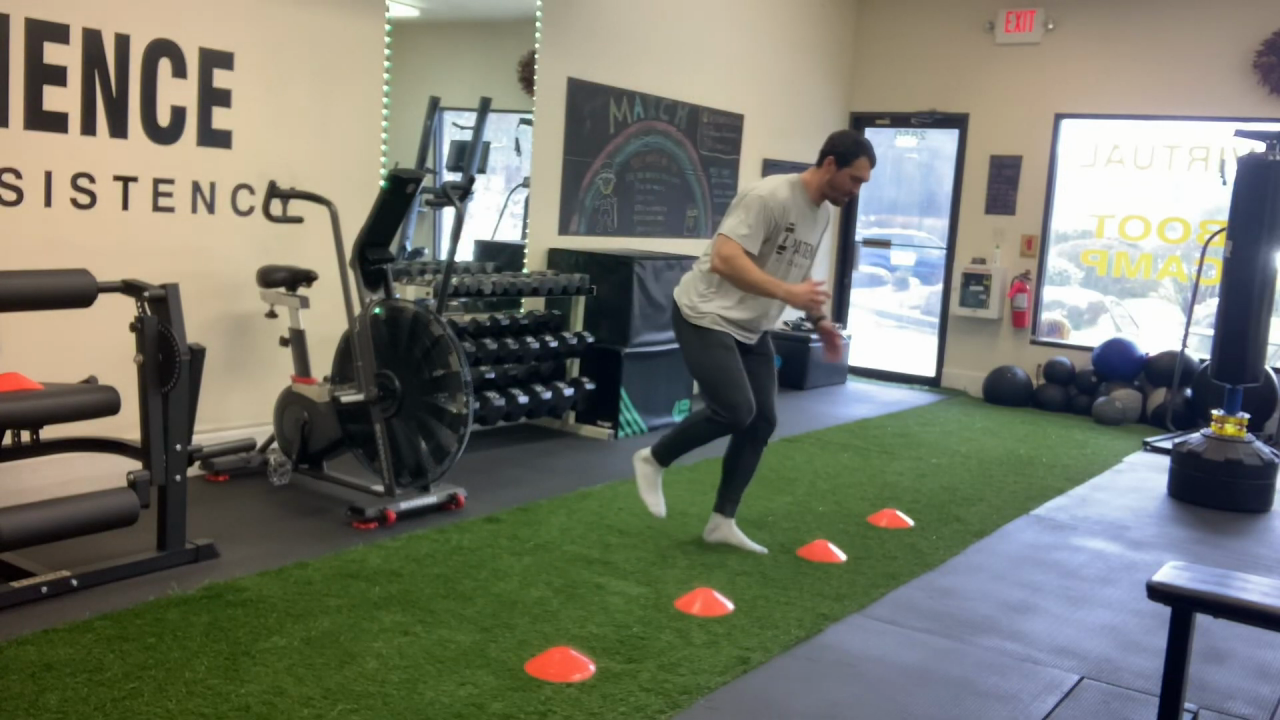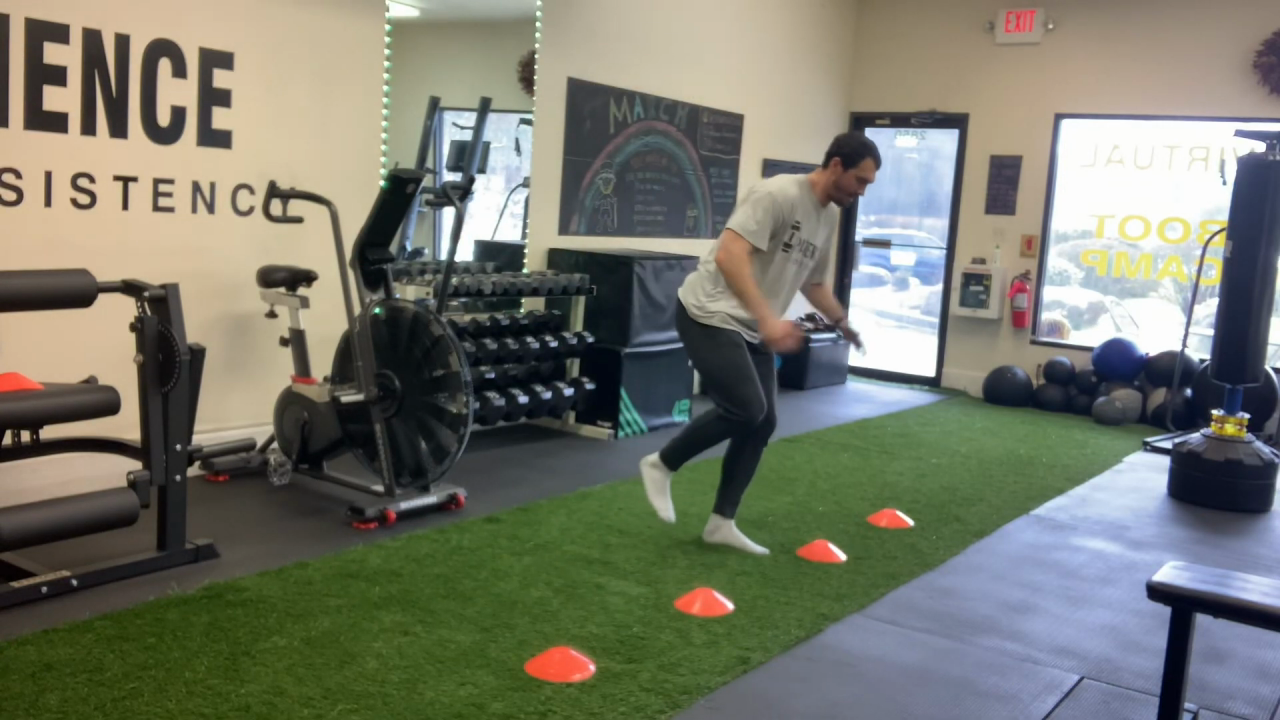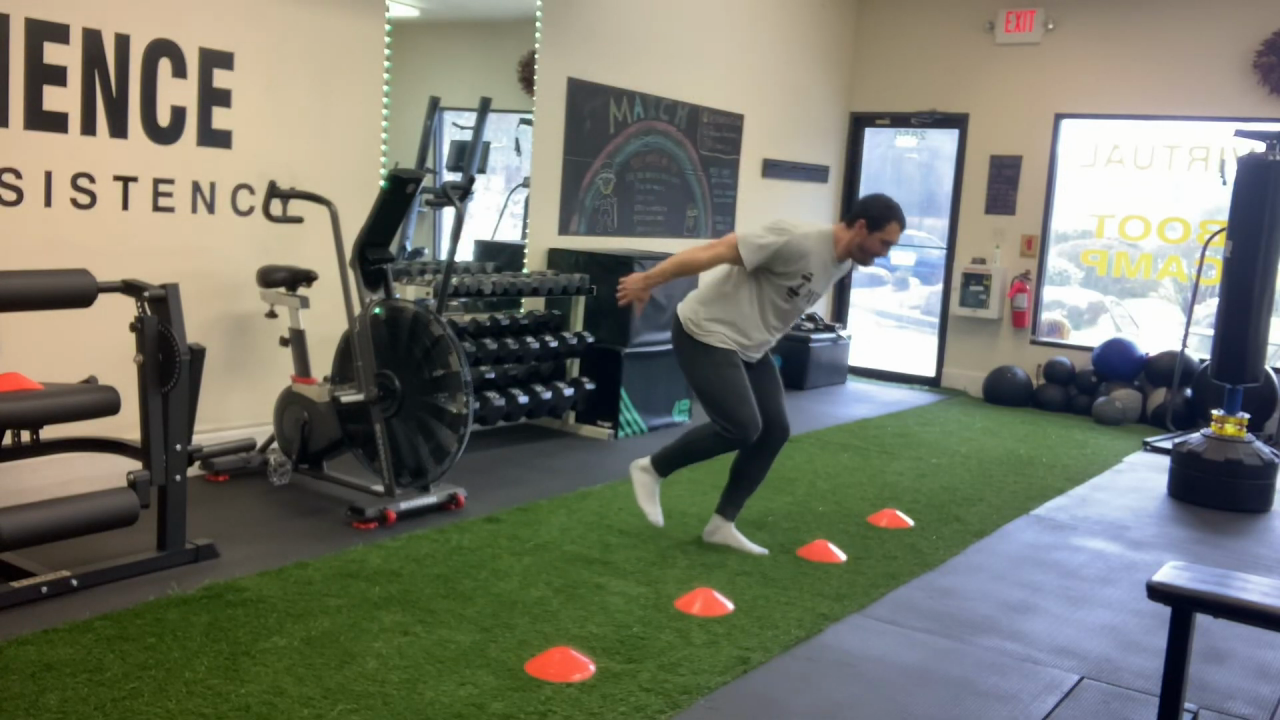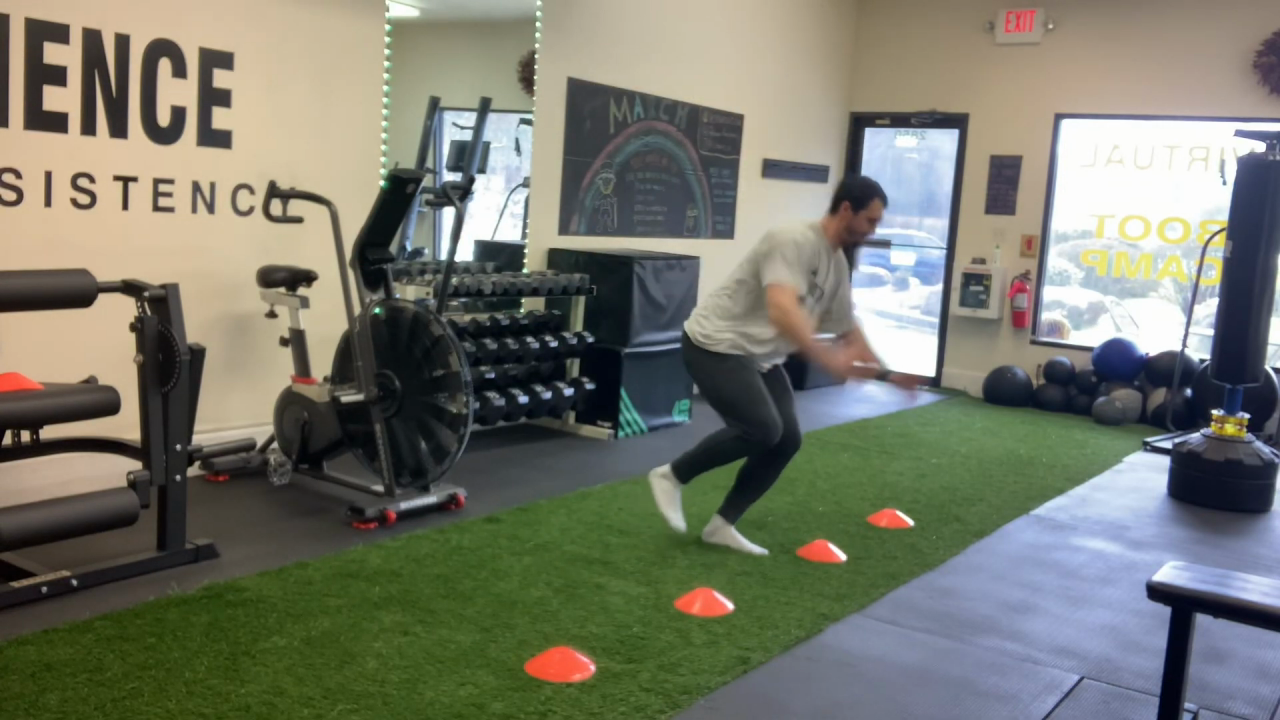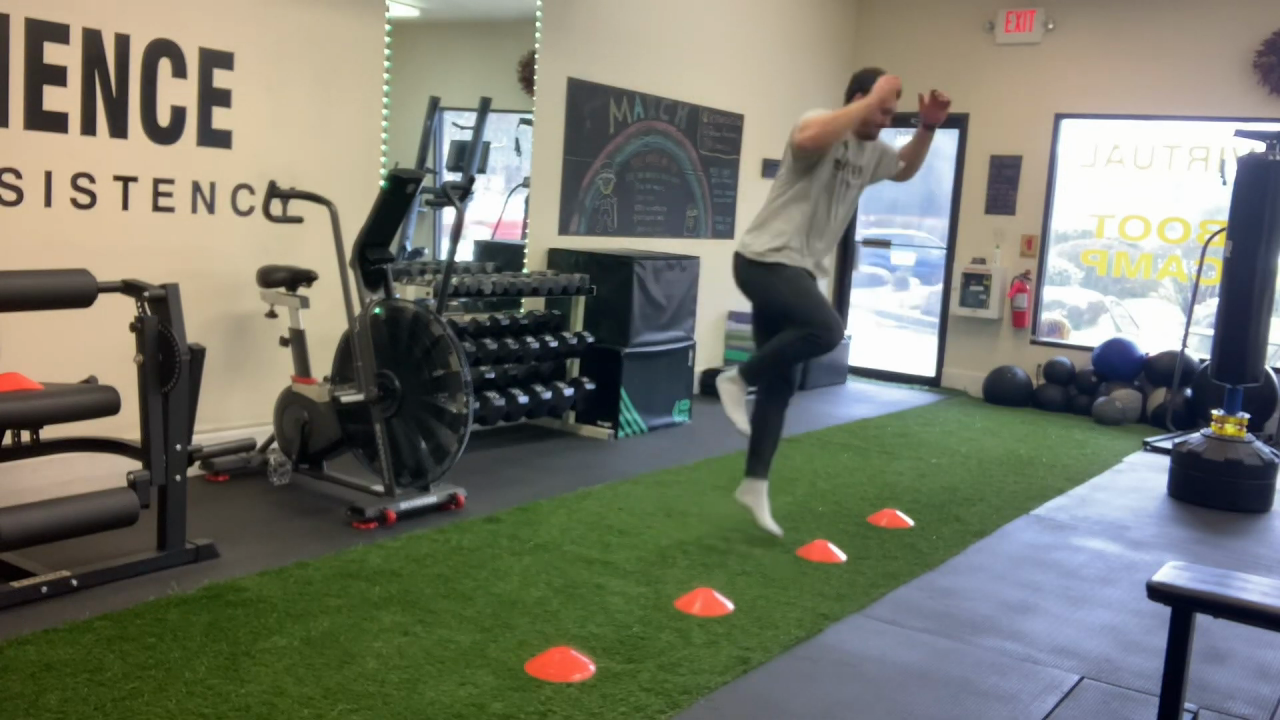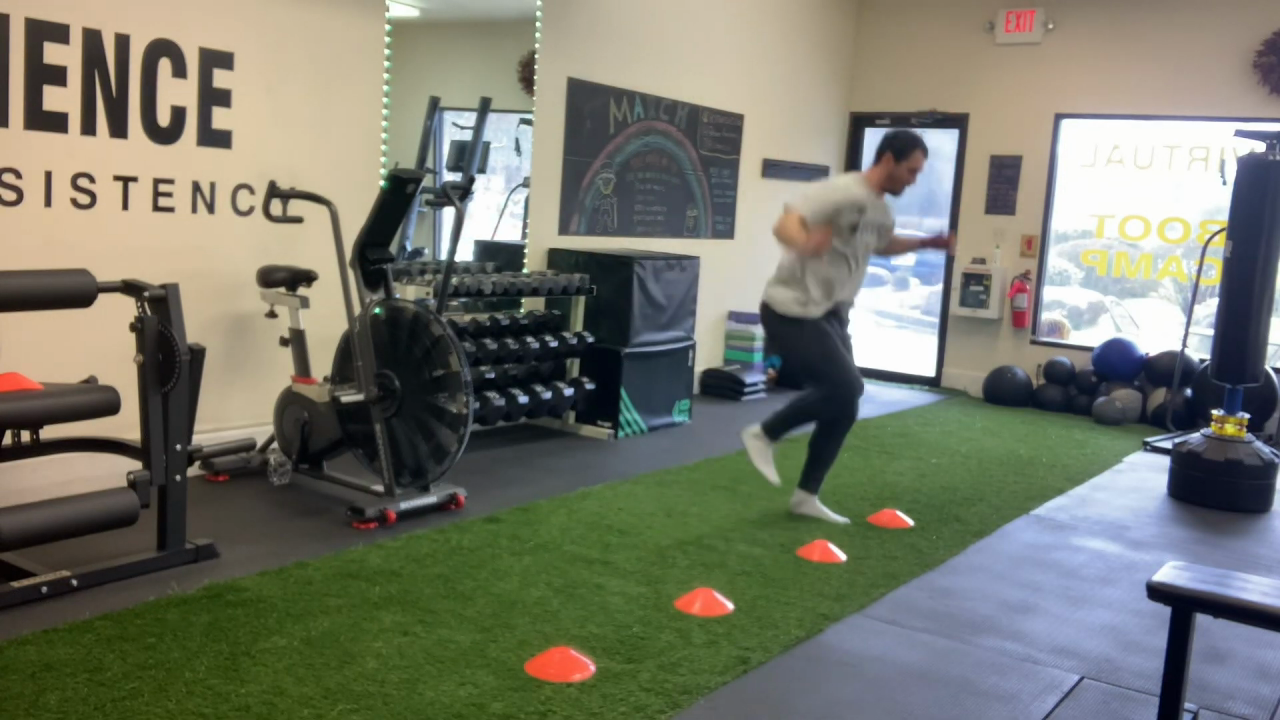
dt=0.3s
person 1, frame 1
left shoulder: (824, 214)
right shoulder: (768, 197)
right elbow: (724, 258)
left wrist: (820, 320)
right wrist: (787, 295)
left hip: (752, 327)
right hip: (707, 316)
left knee: (761, 421)
right knee: (735, 411)
left ankle: (722, 522)
right ankle: (653, 459)
person 1, frame 2
left shoulder: (830, 216)
right shoulder: (777, 195)
left elbow: (812, 280)
right elbow: (730, 254)
left wrist: (843, 324)
right wrist: (767, 317)
left hip: (751, 328)
right hip: (714, 318)
left knee: (761, 421)
right knee: (745, 409)
left ankle: (721, 522)
right ankle: (660, 465)
person 1, frame 3
left shoulder: (840, 263)
right shoulder: (797, 240)
right elbow: (721, 250)
right wrist: (647, 280)
left hip: (749, 344)
right hip: (707, 335)
left knee: (774, 431)
right knee: (742, 428)
left ankle: (722, 524)
right ankle: (651, 469)
person 1, frame 4
left shoulder: (837, 261)
right shoulder: (793, 243)
left elbow: (845, 326)
right elbow: (782, 311)
left wrist: (883, 371)
right wrist: (827, 360)
left hip: (757, 356)
right hip: (716, 346)
left knee: (787, 439)
right knee: (764, 433)
left ankle: (722, 525)
right ankle: (672, 476)
person 1, frame 5
left shoulder: (868, 150)
right shoulder: (819, 126)
left elbow: (906, 166)
right elbow: (810, 138)
left wrist: (928, 125)
right wrist: (874, 101)
left hip: (797, 271)
right hip: (766, 262)
left knee: (781, 382)
right knee: (826, 330)
left ankle: (754, 486)
right ankle: (738, 379)
person 1, frame 6
left shoulder: (879, 203)
right shoulder: (842, 191)
left elbow: (885, 243)
right elbow: (785, 223)
left wrist: (929, 243)
right wrist: (806, 239)
left hip: (828, 315)
right hip: (793, 311)
left knee: (843, 403)
right knee: (844, 389)
left ankle: (806, 496)
right ankle: (762, 435)
